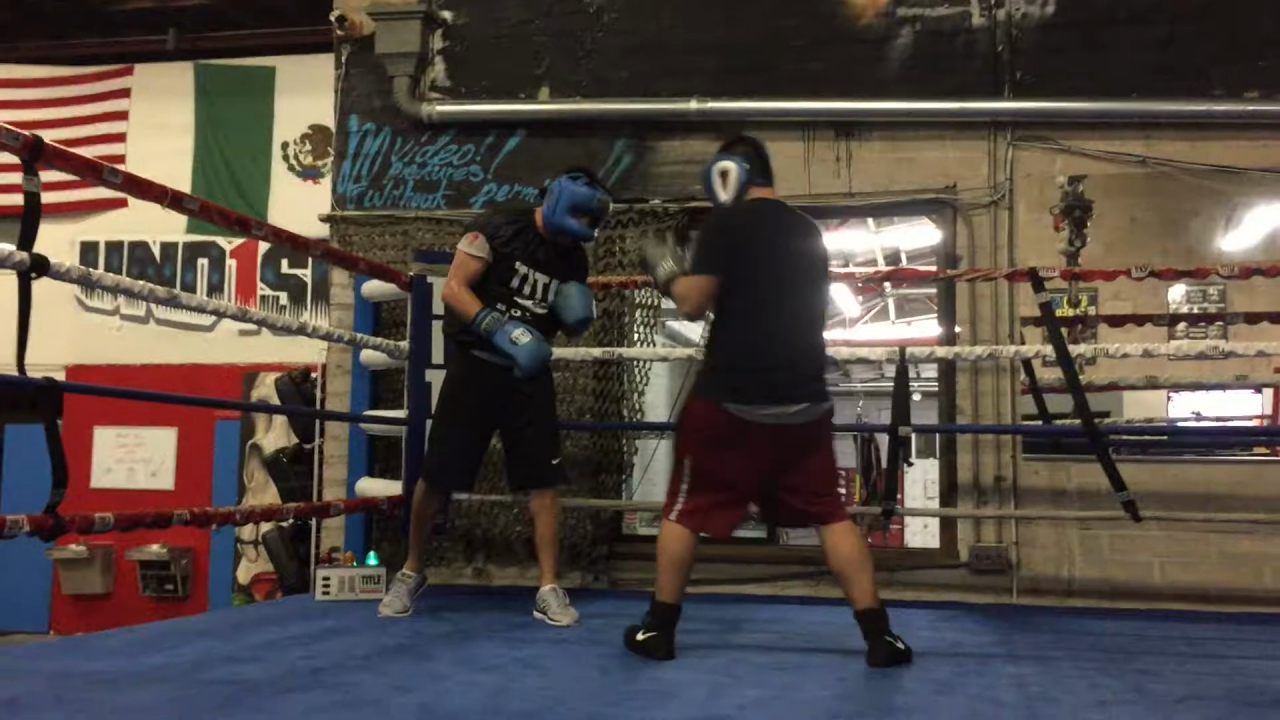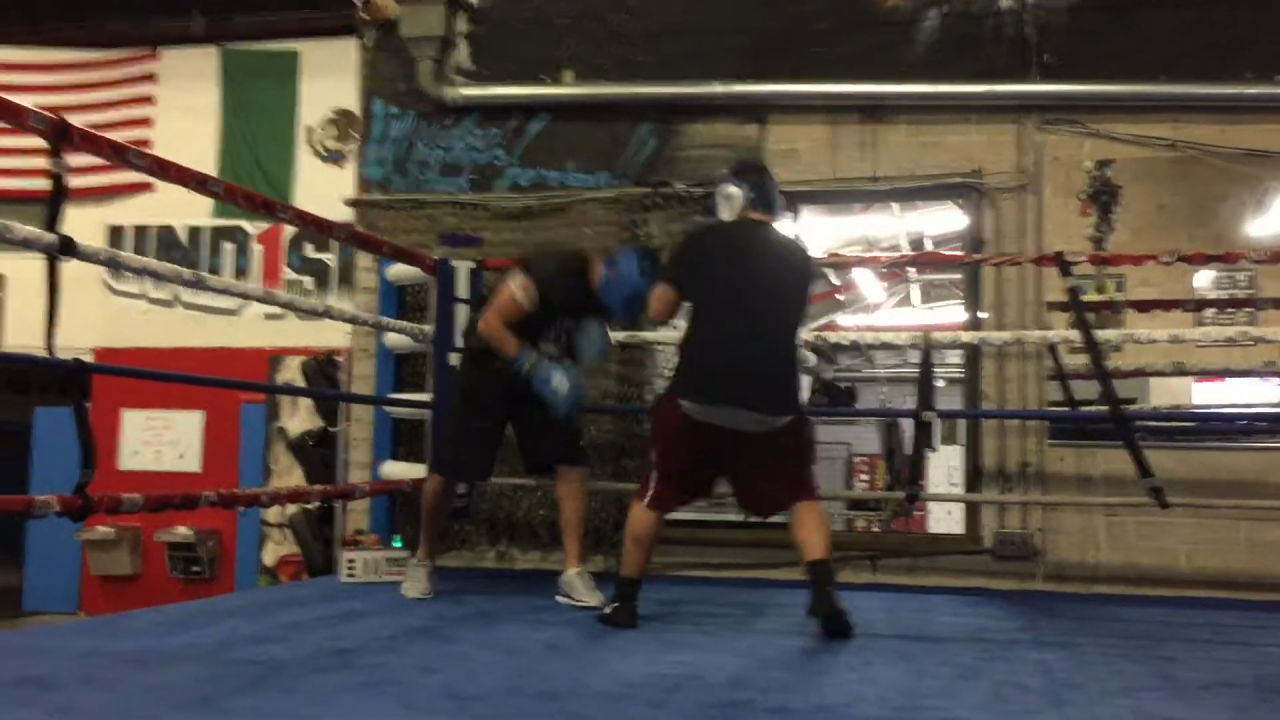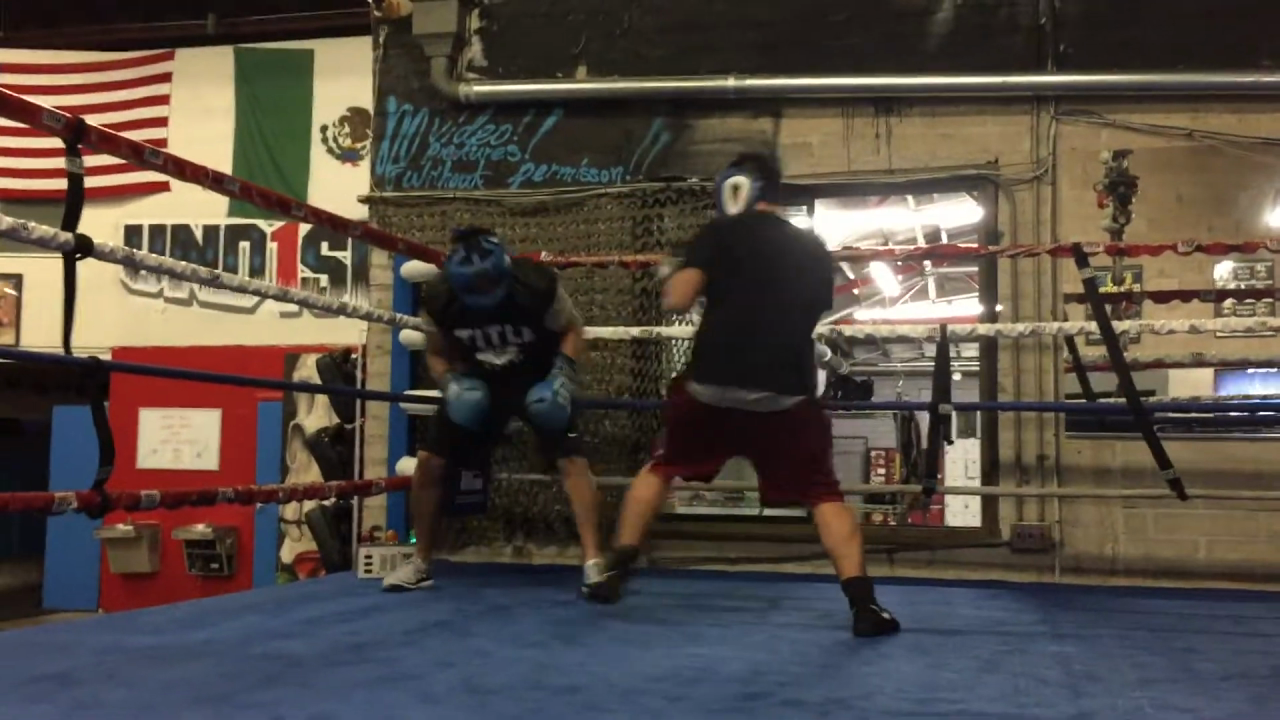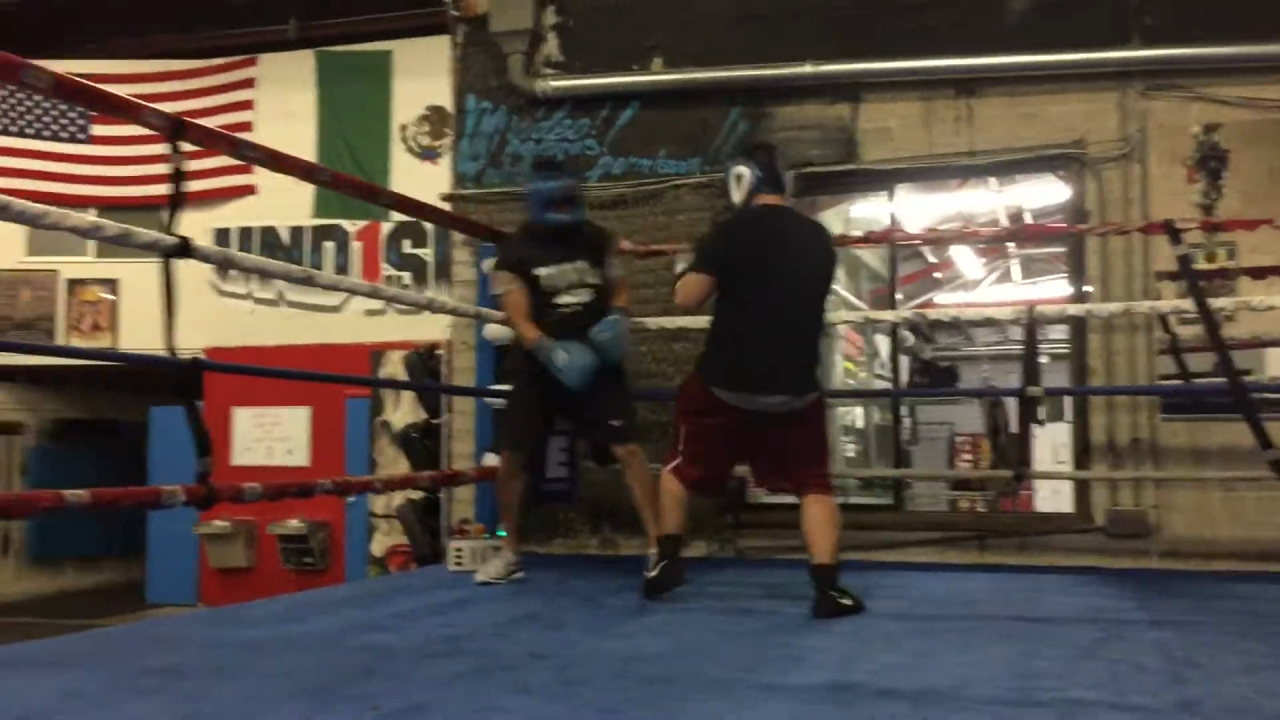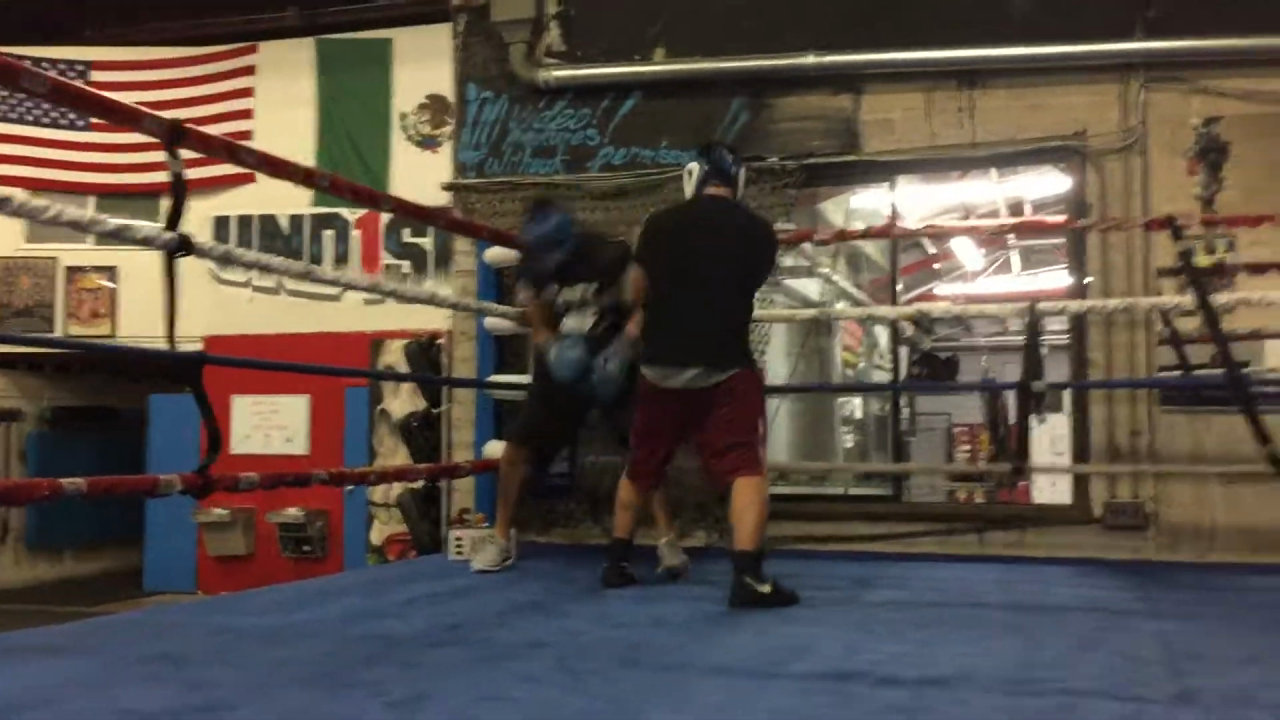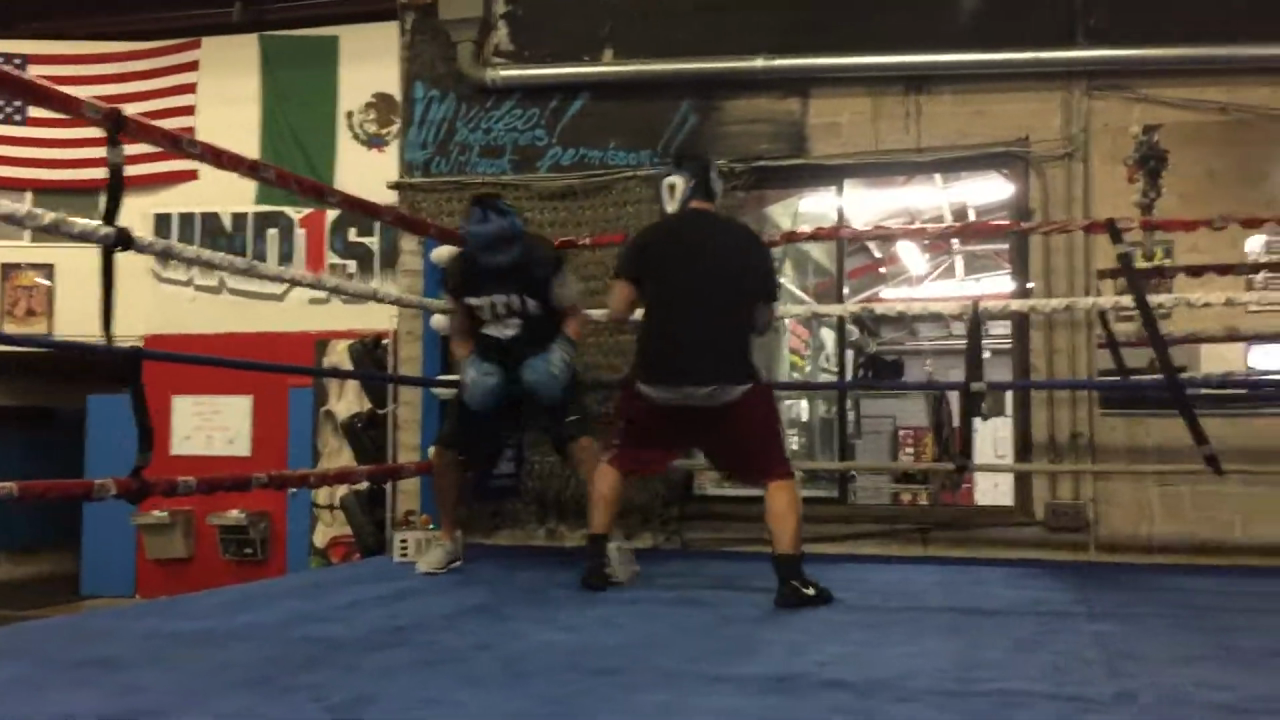
dt=0.7s
person 1, frame 1
left shoulder: (725, 225)
right shoulder: (808, 233)
left elbow: (696, 302)
left wrist: (667, 269)
left hip: (728, 399)
right hip: (803, 398)
left knee: (686, 511)
right knee: (829, 514)
left ankle: (658, 628)
right ankle: (878, 632)
person 1, frame 2
left shoulder: (701, 241)
right shoulder: (798, 258)
left elbow: (657, 312)
left wrist: (684, 281)
left hip: (696, 397)
right hip: (772, 405)
left knee: (654, 497)
right knee: (801, 498)
left ankle: (623, 600)
right ankle: (823, 592)
person 1, frame 3
left shoulder: (721, 234)
right shoulder: (813, 248)
left elbow: (678, 297)
left wrist: (674, 280)
left hip: (712, 386)
right hip: (786, 392)
left knee: (658, 470)
right knee: (822, 494)
left ankle: (617, 571)
right ankle: (864, 604)
person 1, frame 4
left shoulder: (732, 231)
right shoulder: (819, 239)
left elbow: (687, 298)
left wrist: (689, 268)
left hip: (724, 382)
right hip: (794, 388)
left knee: (681, 467)
right knee: (814, 486)
left ankle: (667, 561)
right ankle: (828, 587)
person 1, frame 5
left shoulder: (662, 224)
right shoulder: (758, 230)
left elbow: (636, 295)
left hip: (661, 366)
right hip: (725, 369)
left knee: (641, 469)
right knee: (746, 471)
left ankle: (617, 561)
right ankle: (747, 573)
person 1, frame 6
left shoulder: (650, 239)
right shoulder: (749, 242)
left elbow: (617, 310)
right elbow: (762, 321)
left hip: (657, 382)
right hip: (730, 384)
left knee: (616, 463)
right knee: (776, 474)
left ankle: (596, 561)
right ankle: (792, 577)
person 2, frame 1
left shoulder: (573, 260)
right shoulder: (496, 229)
left elbow: (571, 328)
right elbow: (453, 290)
left wrist: (577, 316)
right wrist: (500, 329)
left hip: (530, 374)
right hip: (475, 364)
left knee: (544, 481)
right knee: (437, 476)
left ankle: (549, 590)
right ankle: (411, 572)
person 2, frame 2
left shoulder: (598, 296)
right shoulder: (546, 274)
right elbow: (489, 324)
left wrist: (589, 346)
right wrist: (538, 370)
left hip: (543, 379)
right hip: (489, 368)
left knee: (571, 465)
right knee: (449, 471)
left ankle: (573, 574)
right ankle: (423, 560)
person 2, frame 3
left shoulder: (536, 283)
right shoulder: (439, 298)
left elbow: (572, 330)
right elbow: (438, 354)
left wrist: (561, 377)
right wrist: (452, 385)
left hip: (535, 379)
right hip: (478, 384)
left knee: (571, 459)
right knee: (429, 461)
left ankle: (594, 561)
right ankle: (421, 562)
person 2, frame 4
left shoulder: (595, 238)
right shoulder: (514, 254)
left elbow: (617, 289)
right elbow: (520, 321)
left wrist: (616, 321)
right wrist: (554, 351)
left hip: (594, 358)
right hip: (541, 362)
left knee: (628, 450)
right knee: (511, 458)
left ankle: (658, 548)
right ankle: (509, 553)
person 2, frame 5
left shoulder: (611, 257)
right shoulder: (530, 271)
right elbow: (537, 326)
left wrist: (618, 353)
right wrist: (552, 351)
left hip: (615, 360)
right hip: (564, 364)
right knee: (518, 448)
left ankle: (668, 542)
right ankle: (501, 540)
person 2, frame 6
left shoulder: (544, 260)
right shoulder: (459, 274)
left elbow: (572, 316)
right elbow: (460, 335)
left wrist: (560, 355)
right wrist: (471, 369)
left hip: (542, 369)
right hip: (491, 374)
left knee: (582, 444)
right knee: (445, 454)
left ankle: (610, 542)
right ankle: (448, 542)
